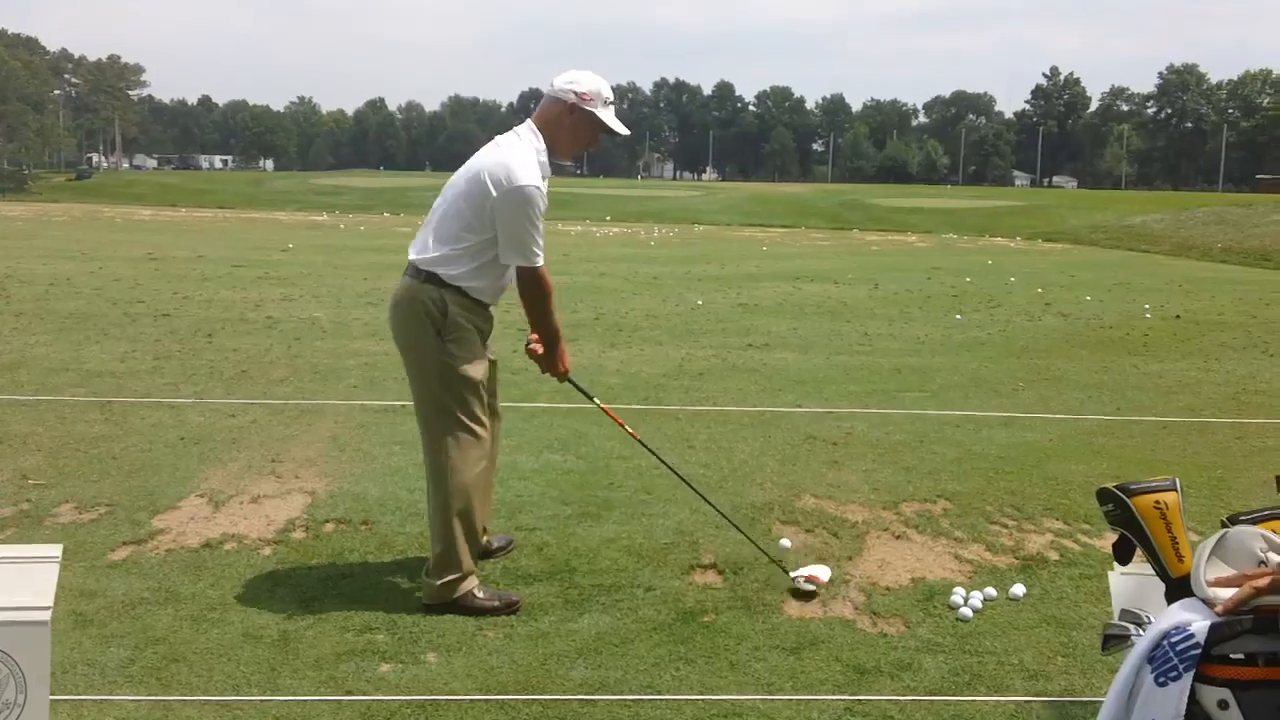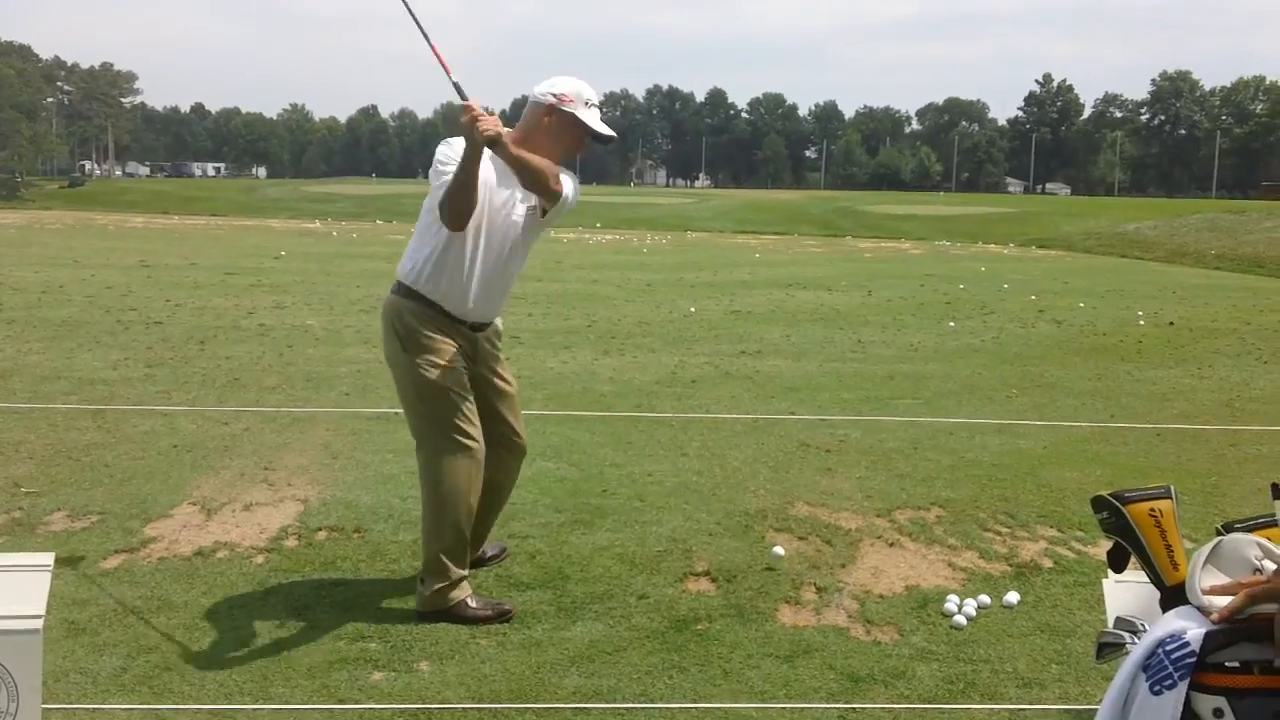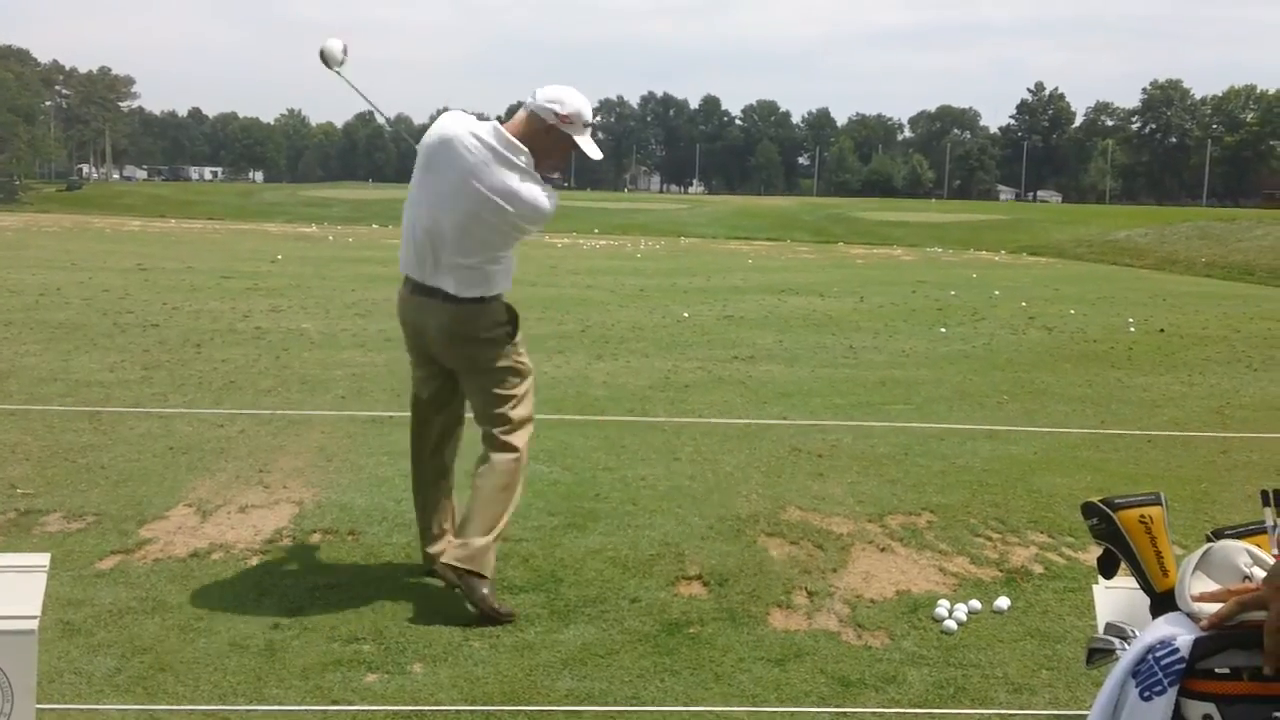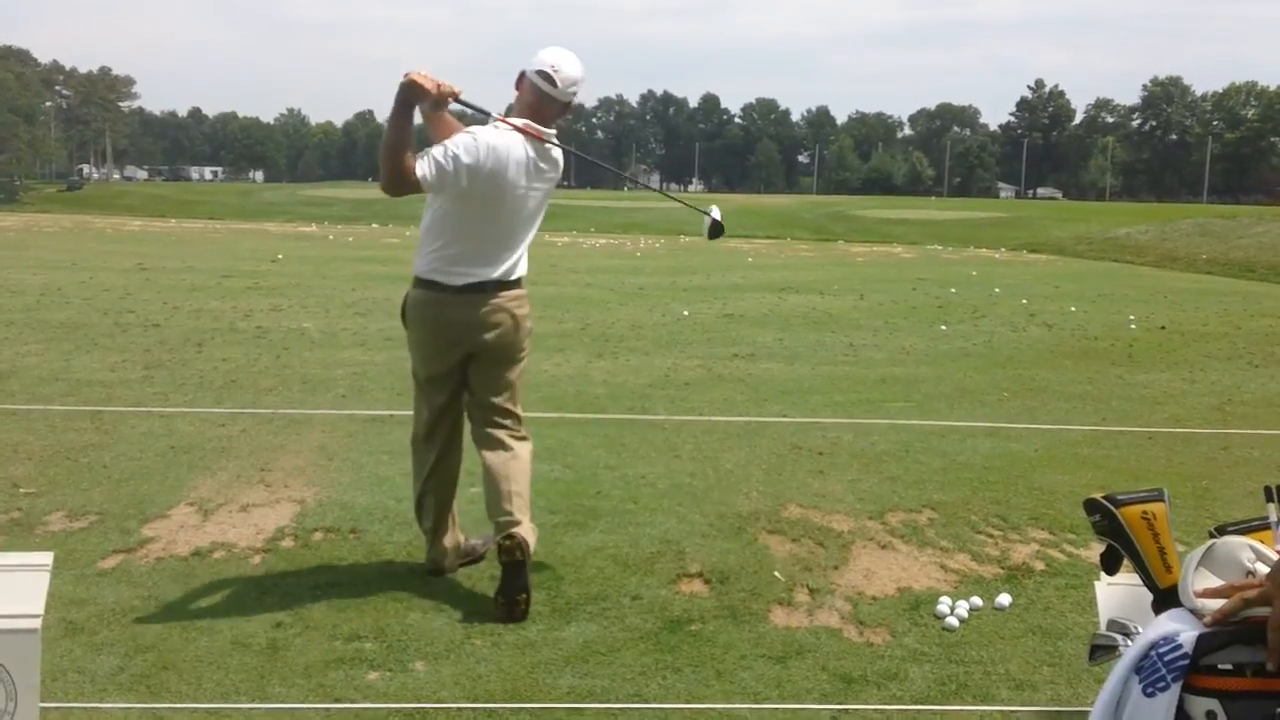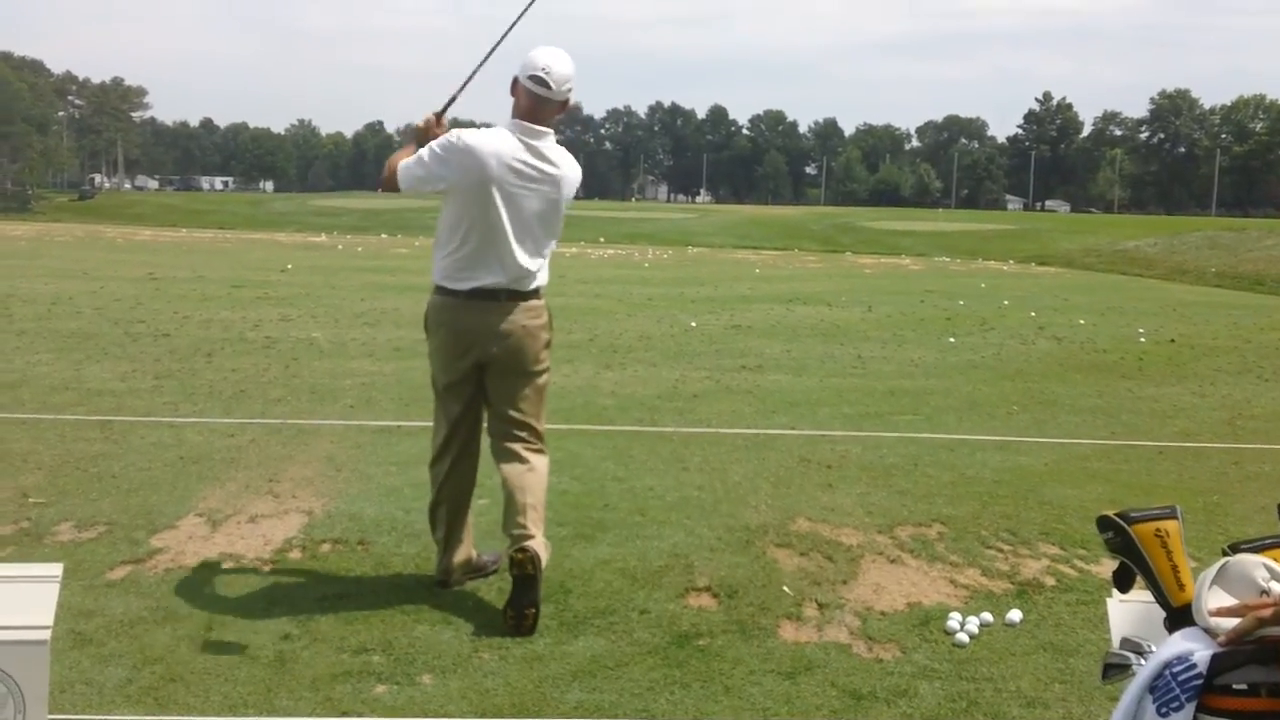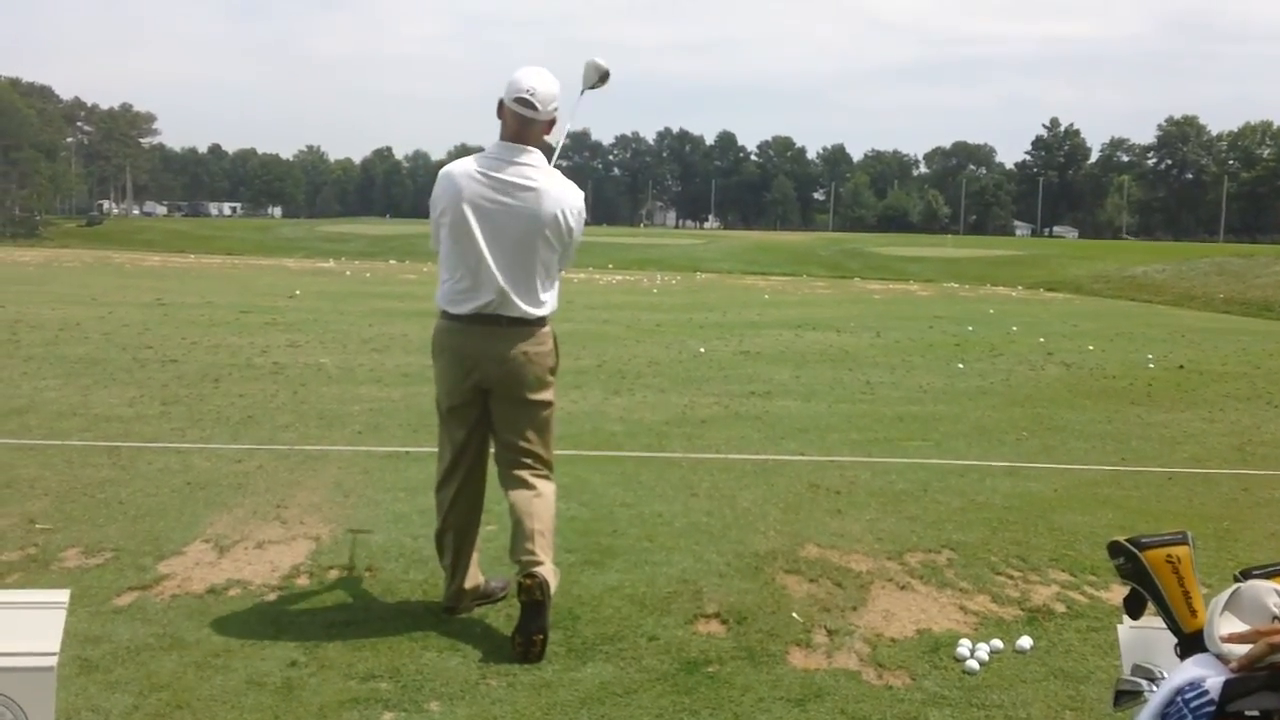
dt=0.5s
person 1, frame 1
left shoulder: (531, 161)
right shoulder: (519, 173)
left elbow: (532, 266)
right elbow: (530, 273)
left wrist: (546, 335)
right wrist: (554, 343)
left hip: (461, 308)
right hip: (439, 308)
left knee: (476, 426)
right knee: (460, 438)
left ankle: (466, 535)
right ankle: (449, 581)
person 1, frame 2
left shoulder: (561, 183)
right shoulder: (456, 152)
left elbow: (540, 180)
right elbow: (454, 218)
left wrist: (503, 143)
right wrist: (477, 147)
left hip: (479, 330)
right hip: (422, 322)
left knee: (507, 447)
right knee: (457, 450)
left ankle: (465, 545)
right ankle: (442, 590)
person 1, frame 3
left shoulder: (449, 128)
right shoulder: (535, 198)
left hip: (416, 303)
right hip: (475, 320)
left knee: (432, 428)
right knee: (509, 435)
left ankle: (437, 543)
right ankle: (467, 558)
person 1, frame 4
left shoulder: (482, 146)
right shoulder: (551, 159)
left elbow: (396, 182)
left wrist: (406, 103)
right wrist: (434, 106)
left hip: (435, 305)
right hip: (502, 308)
left knee: (436, 430)
right knee: (503, 428)
left ankle: (442, 545)
right ankle: (515, 538)
person 1, frame 5
left shoulder: (466, 147)
right shoulder: (568, 171)
left elbow: (392, 179)
left wrist: (421, 140)
left hip: (454, 312)
right hip: (521, 317)
left knee: (453, 440)
right knee: (521, 440)
left ankle: (454, 557)
right ankle: (527, 551)
person 1, frame 6
left shoulder: (452, 178)
right shoulder: (567, 196)
left hip: (458, 338)
right hip: (526, 343)
left knee: (458, 466)
right knee: (528, 467)
left ankle: (460, 584)
right ankle: (535, 577)
